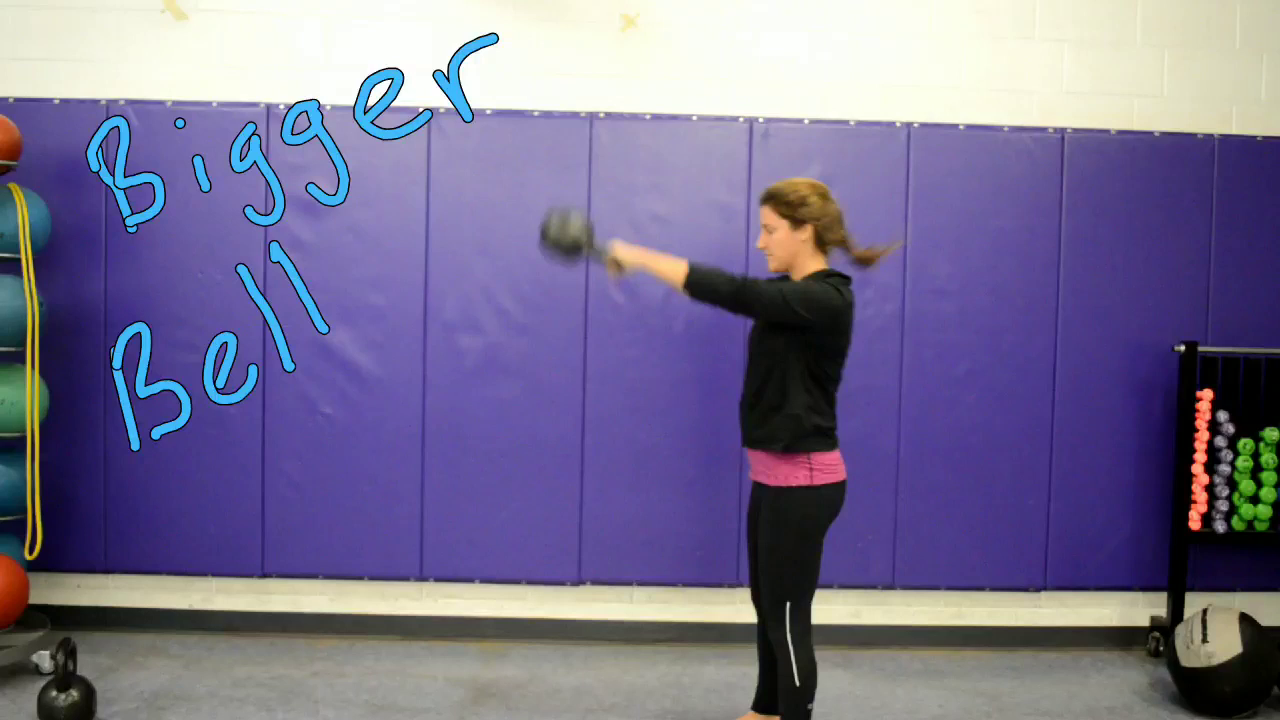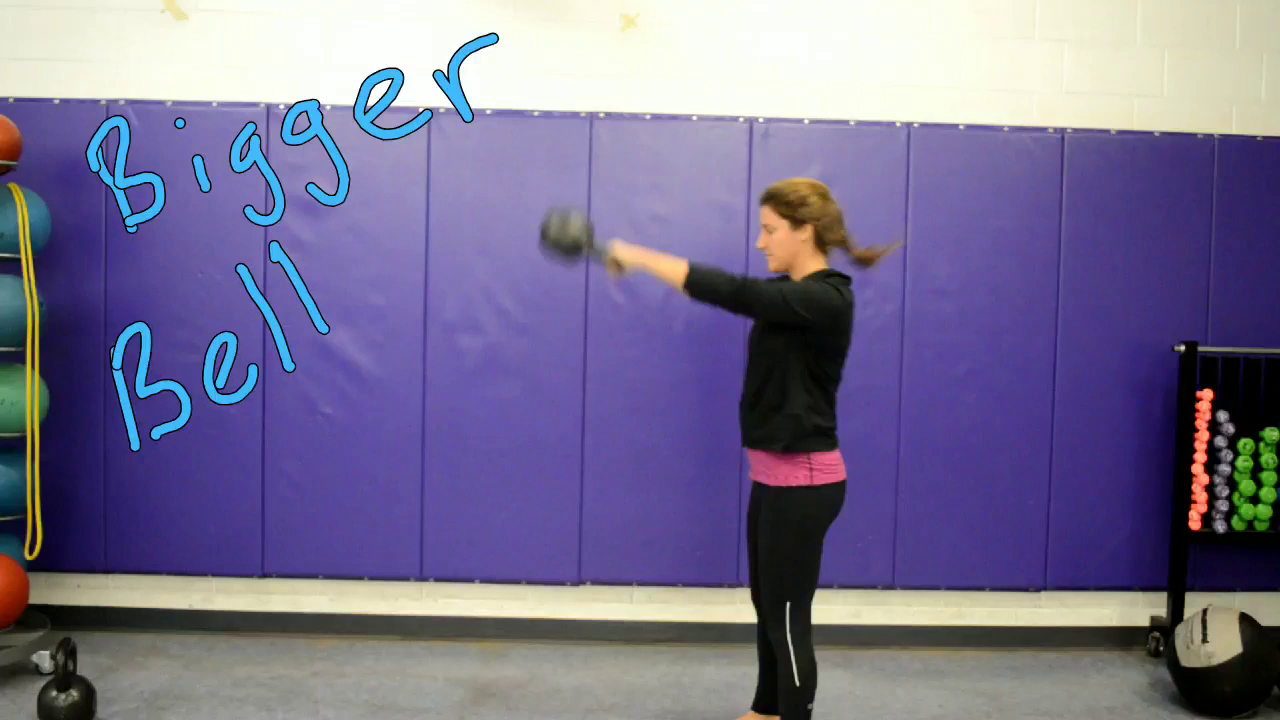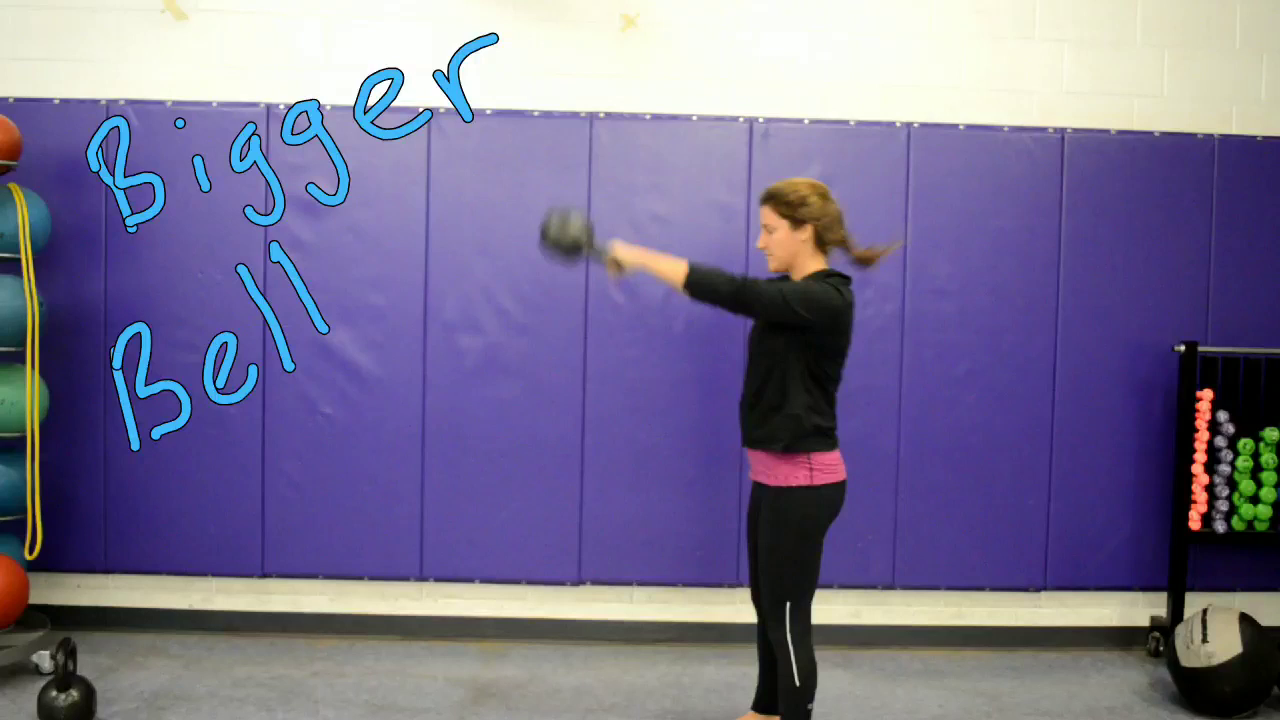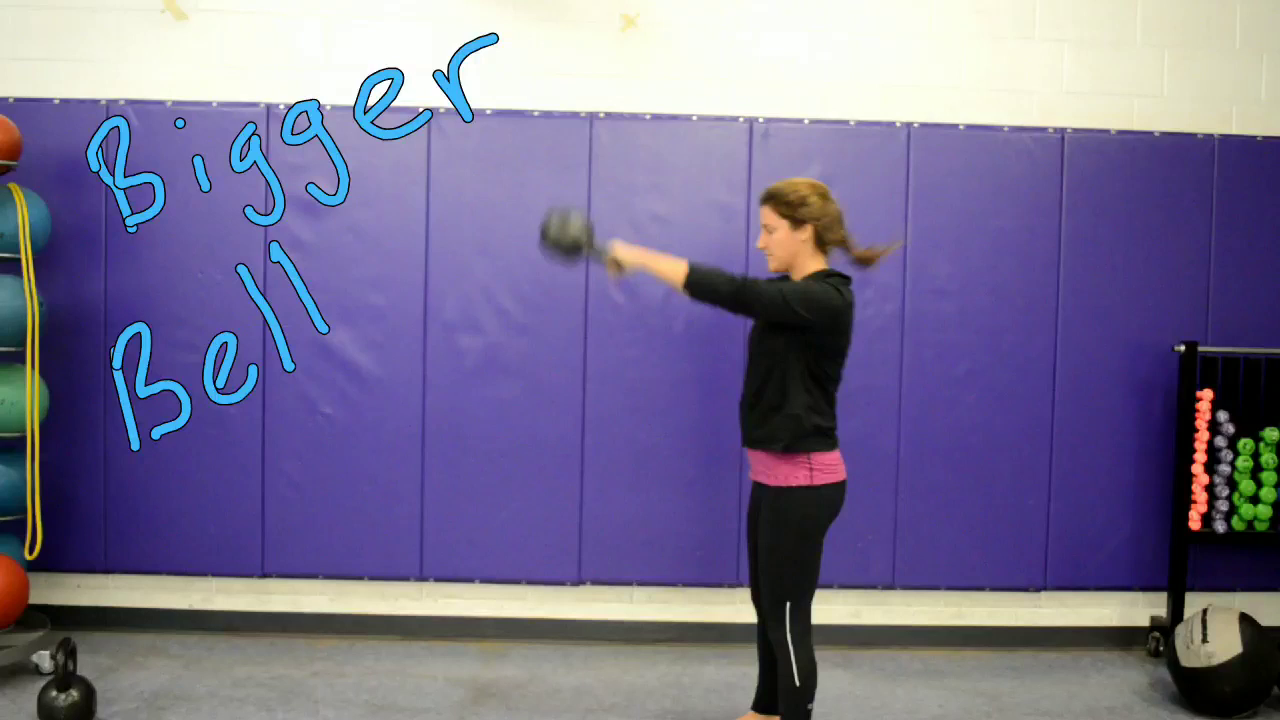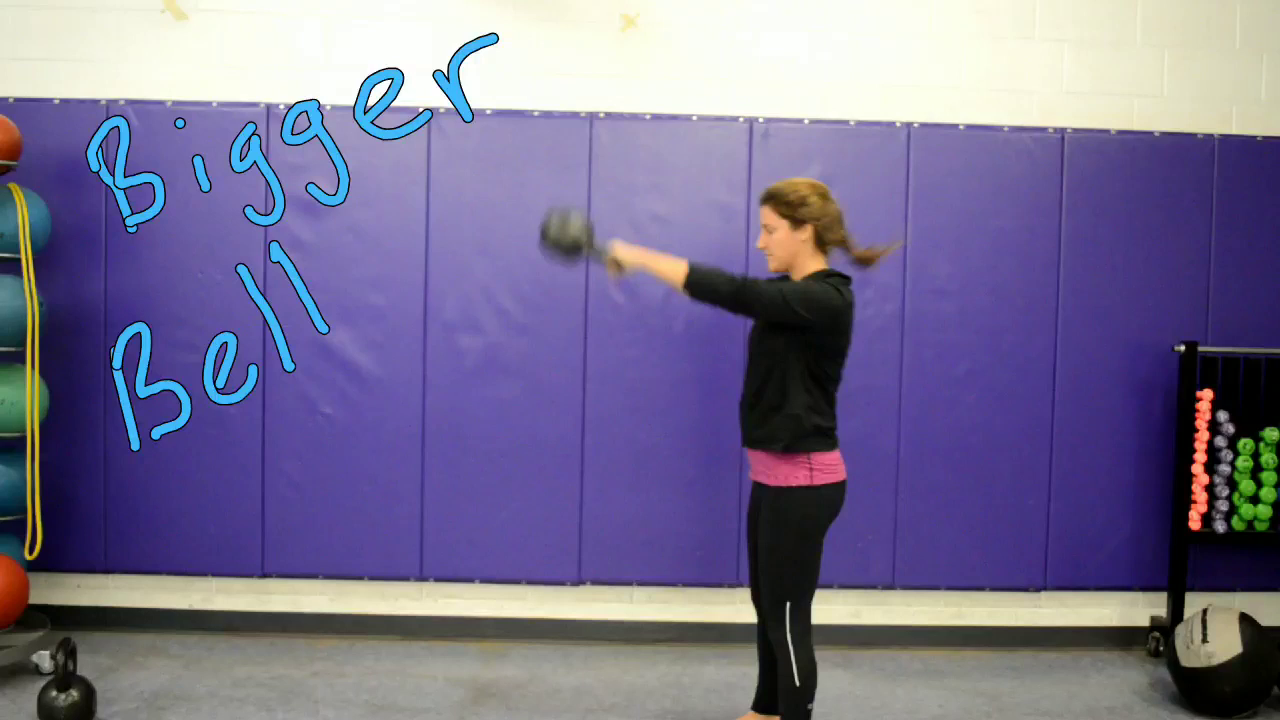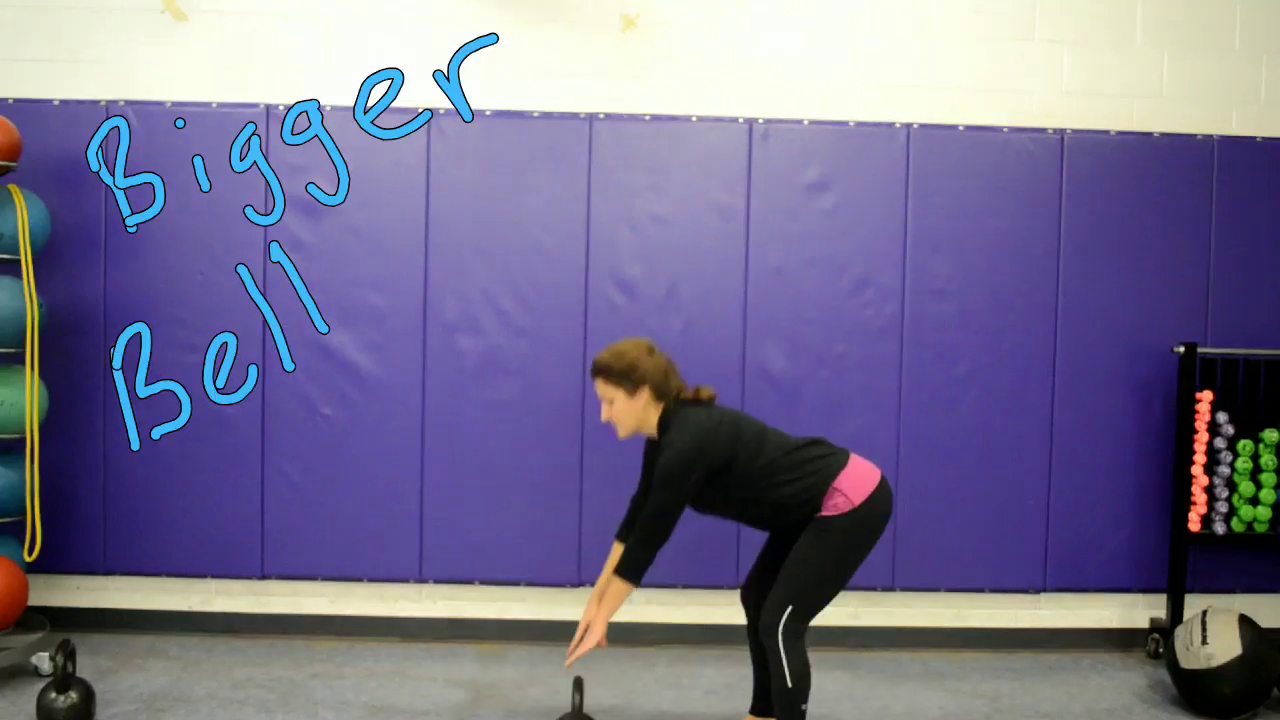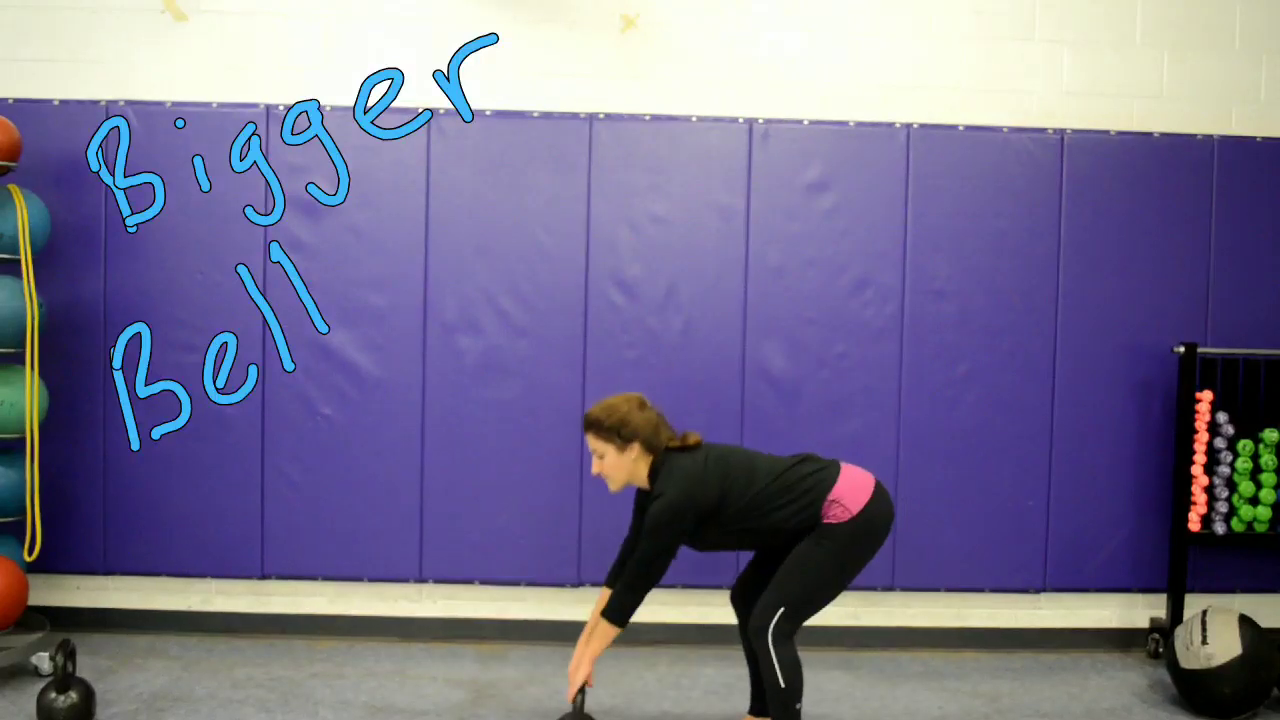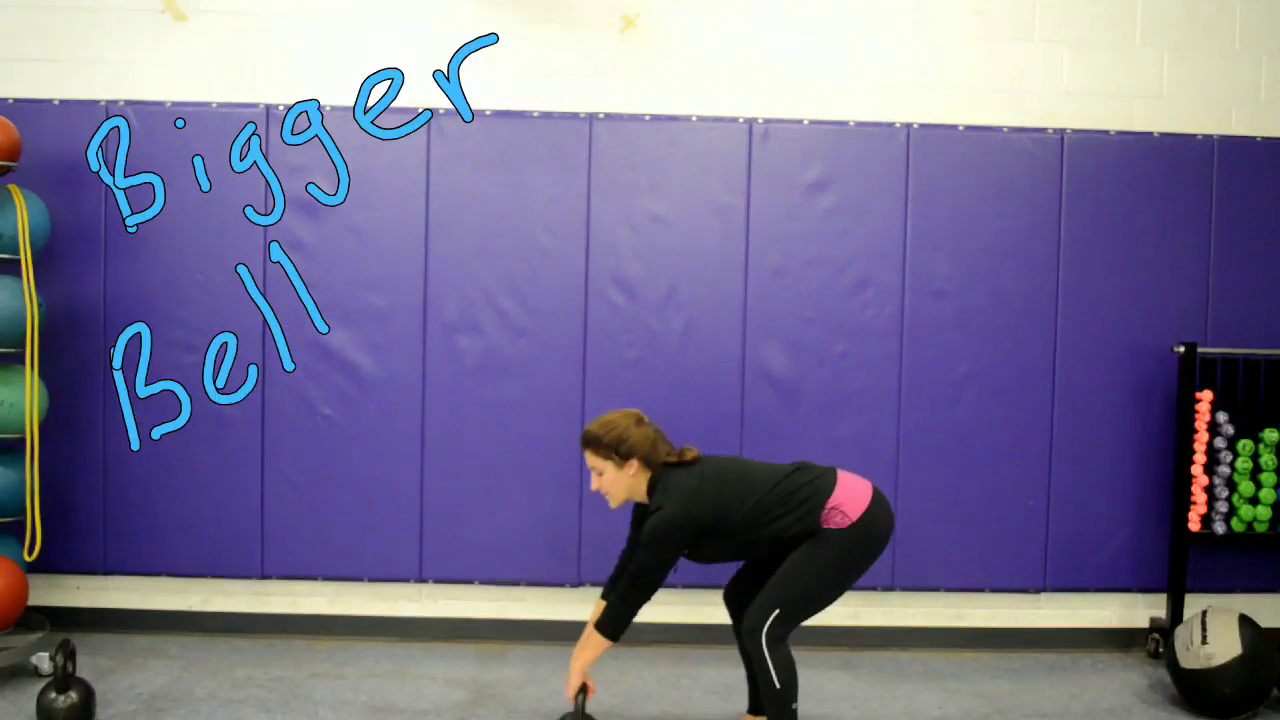
dt=0.4s
person 1, frame 1
left shoulder: (825, 300)
right shoulder: (788, 293)
left elbow: (733, 293)
right elbow: (740, 292)
left wrist: (641, 257)
right wrist: (642, 260)
left hip: (803, 481)
right hip: (775, 475)
left knee: (787, 617)
right knee: (767, 604)
person 1, frame 2
left shoulder: (825, 300)
right shoulder: (787, 292)
left elbow: (733, 293)
right elbow: (738, 292)
left wrist: (641, 257)
right wrist: (641, 260)
left hip: (803, 481)
right hip: (775, 475)
left knee: (787, 617)
right knee: (767, 604)
person 1, frame 3
left shoulder: (825, 300)
right shoulder: (789, 292)
left elbow: (733, 294)
right elbow: (738, 292)
left wrist: (640, 257)
right wrist: (641, 260)
left hip: (803, 481)
right hip: (775, 475)
left knee: (787, 616)
right knee: (767, 604)
person 1, frame 4
left shoulder: (825, 300)
right shoulder: (789, 292)
left elbow: (734, 293)
right elbow: (739, 293)
left wrist: (640, 256)
right wrist: (640, 260)
left hip: (803, 481)
right hip: (774, 475)
left knee: (787, 616)
right knee: (767, 603)
person 1, frame 5
left shoulder: (826, 300)
right shoulder: (790, 293)
left elbow: (734, 293)
right elbow: (738, 292)
left wrist: (639, 256)
right wrist: (641, 259)
left hip: (803, 482)
right hip: (774, 476)
left knee: (786, 615)
right knee: (767, 605)
person 1, frame 6
left shoulder: (687, 443)
right shoulder: (671, 434)
left elbow: (650, 538)
right elbow: (637, 522)
left wrist: (602, 620)
right wrist: (597, 600)
left hip: (851, 504)
right hip: (828, 502)
left knee: (780, 622)
right knee: (757, 599)
person 1, frame 7
left shoulder: (677, 492)
right shoulder: (663, 478)
left elbow: (638, 583)
right elbow: (627, 567)
left wrist: (588, 658)
right wrist: (584, 644)
left hip: (852, 513)
right hip: (826, 509)
left knee: (770, 625)
right knee: (747, 599)
person 1, frame 8
left shoulder: (675, 509)
right shoulder: (662, 489)
left elbow: (632, 595)
right elbow: (624, 578)
left wrist: (581, 664)
right wrist: (579, 654)
left hip: (853, 520)
right hip: (827, 513)
left knee: (762, 627)
right knee: (741, 599)
